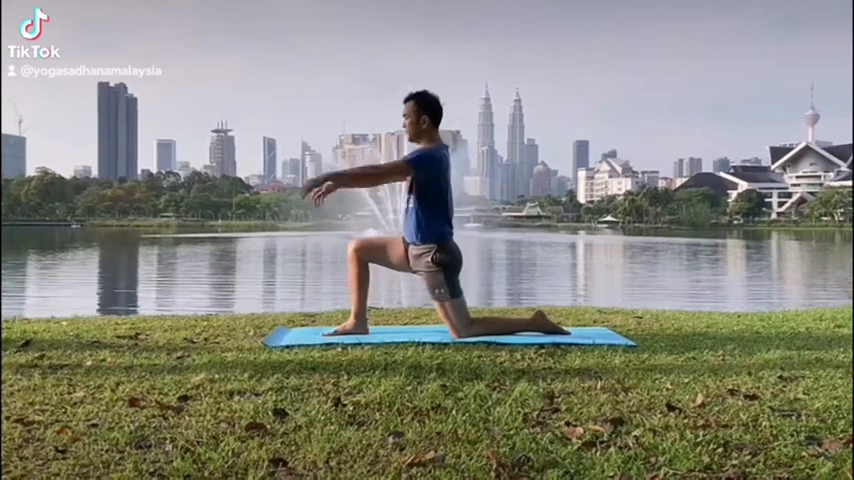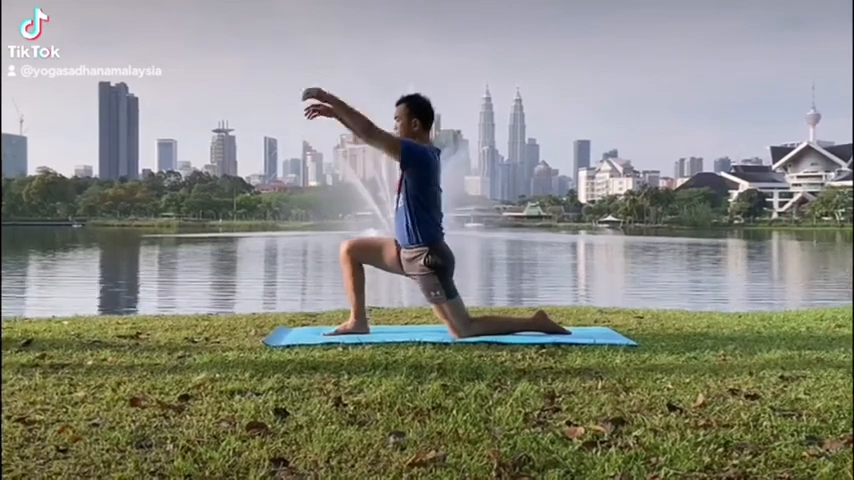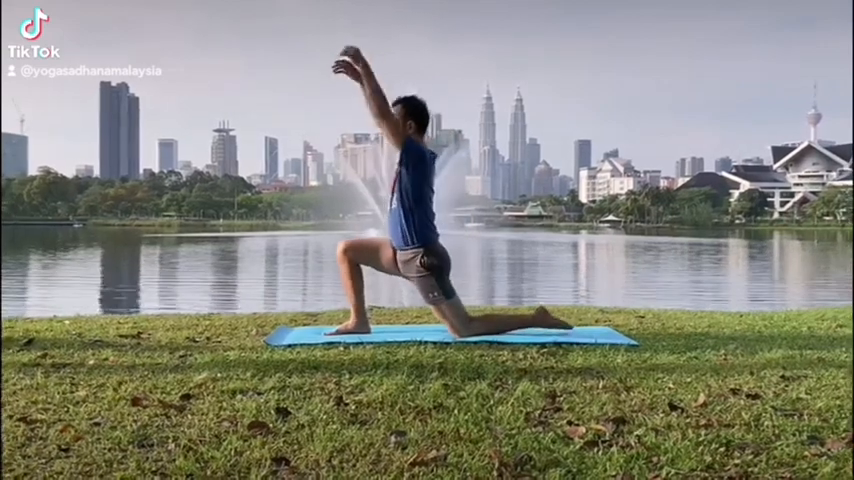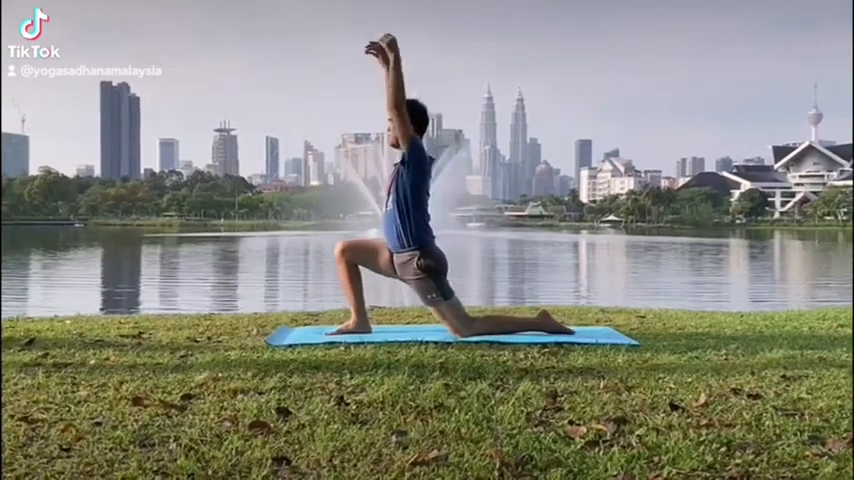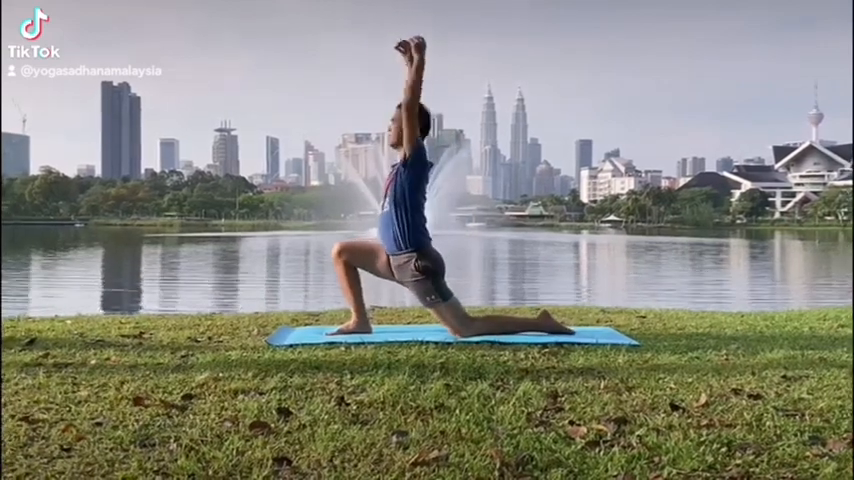
dt=0.2s
person 1, frame 1
left shoulder: (429, 157)
right shoulder: (431, 155)
left elbow: (378, 174)
right elbow: (383, 174)
left wrist: (332, 177)
right wrist: (338, 181)
left hip: (435, 255)
right hip: (417, 247)
left knee: (463, 330)
right knee: (357, 249)
left ankle: (534, 323)
right ankle: (358, 321)
person 1, frame 2
left shoulder: (420, 155)
right shoulder: (424, 153)
left elbow: (371, 135)
right elbow: (372, 135)
left wrist: (332, 104)
right wrist: (336, 109)
left hip: (427, 257)
right hip: (408, 250)
left knee: (463, 330)
right knee: (350, 250)
left ankle: (535, 324)
right ankle: (357, 323)
person 1, frame 3
left shoulder: (416, 155)
right shoulder: (414, 157)
left elbow: (382, 115)
right elbow: (385, 115)
left wrist: (362, 68)
right wrist: (361, 78)
left hip: (422, 259)
right hip: (403, 252)
left knee: (465, 328)
right knee: (346, 250)
left ankle: (537, 319)
right ankle: (358, 321)
person 1, frame 4
left shoulder: (415, 159)
right shoulder: (410, 162)
left elbow: (399, 108)
right elbow: (400, 108)
left wrist: (393, 60)
right wrist: (387, 63)
left hip: (419, 261)
right hip: (400, 255)
left knee: (465, 328)
right knee: (344, 251)
left ankle: (539, 323)
right ankle: (359, 321)
person 1, frame 5
left shoulder: (414, 162)
right shoulder: (405, 164)
left elbow: (411, 110)
right elbow: (410, 109)
left wrist: (417, 64)
right wrist: (411, 64)
left hip: (416, 263)
right hip: (397, 257)
left knee: (466, 328)
right knee: (341, 252)
left ankle: (540, 323)
right ankle: (359, 321)
